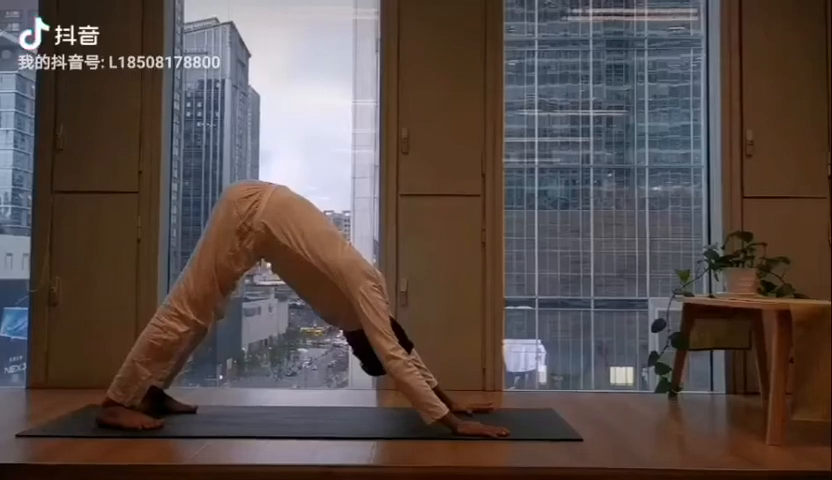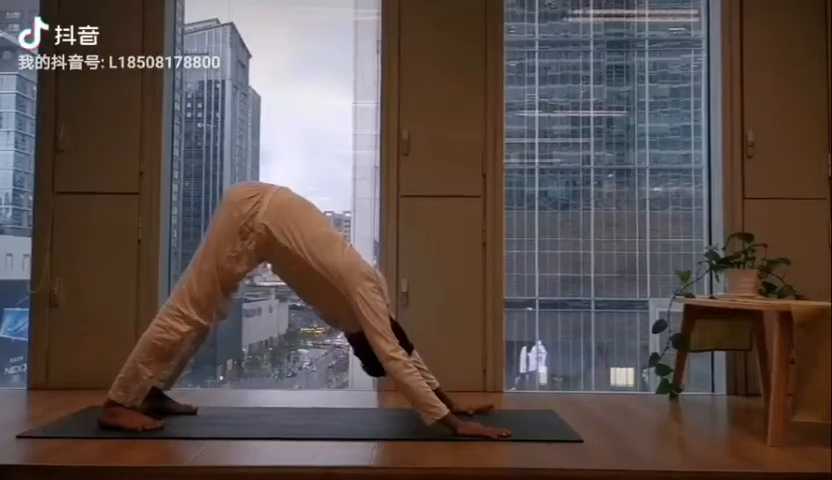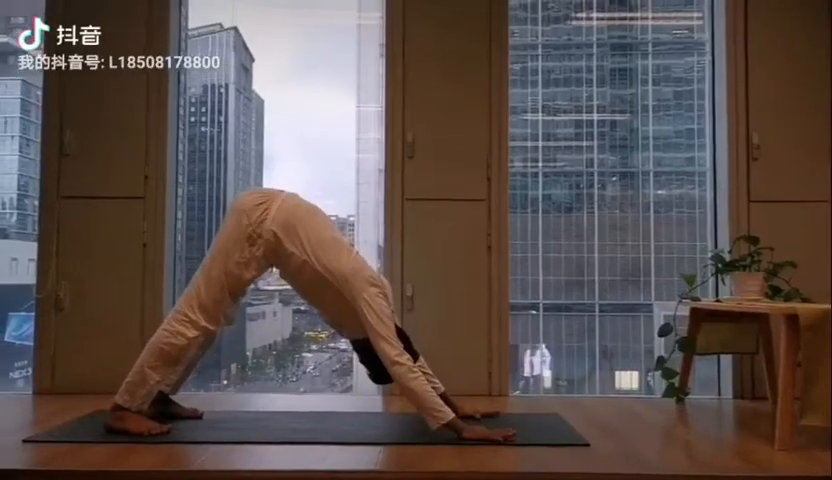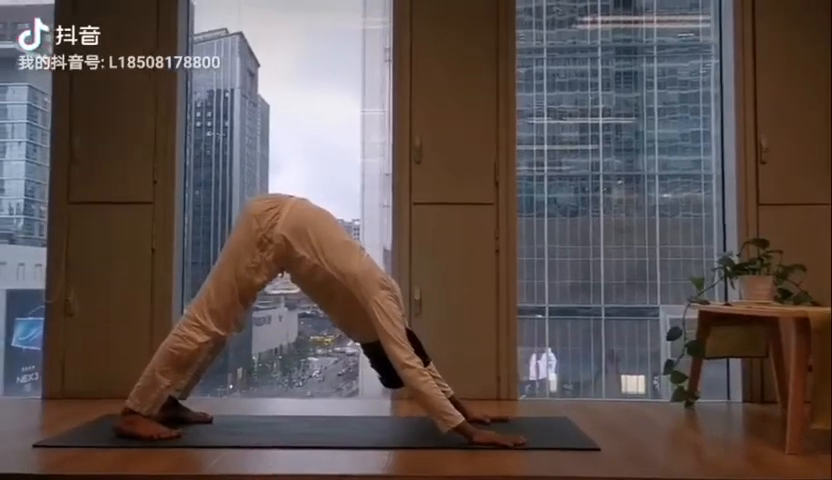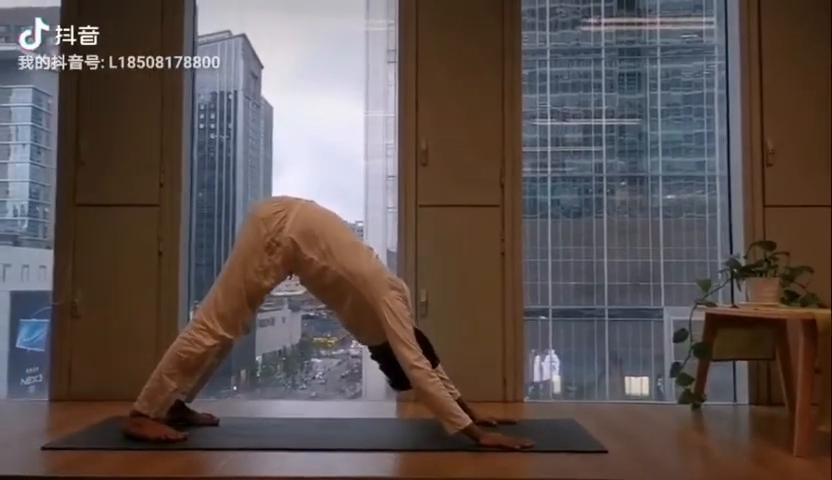
dt=0.5s
person 1, frame 1
left shoulder: (367, 290)
right shoulder: (362, 289)
left elbow: (404, 352)
right elbow: (395, 360)
left wrist: (450, 402)
right wrist: (453, 421)
left hip: (261, 213)
right hip: (251, 213)
left knee: (198, 312)
right knee: (188, 311)
left ankle: (151, 392)
right ankle: (117, 402)
person 1, frame 2
left shoulder: (368, 292)
right shoulder: (362, 290)
left elbow: (405, 352)
right elbow: (396, 360)
left wrist: (450, 404)
right wrist: (453, 423)
left hip: (262, 215)
right hip: (252, 214)
left knee: (199, 313)
right knee: (190, 311)
left ankle: (151, 393)
right ankle: (118, 404)
person 1, frame 3
left shoulder: (372, 296)
right shoulder: (367, 296)
left elbow: (409, 358)
right elbow: (399, 364)
left wrist: (455, 407)
right wrist: (458, 426)
left hip: (272, 222)
right hip: (261, 220)
left knee: (206, 318)
right knee: (198, 316)
left ankle: (157, 397)
right ankle: (125, 407)
person 1, frame 4
left shoulder: (383, 300)
right shoulder: (378, 299)
left elbow: (418, 361)
right elbow: (410, 367)
left wrist: (466, 411)
right wrist: (468, 430)
left hip: (280, 225)
right hip: (271, 225)
left knee: (218, 323)
right knee: (208, 322)
left ankle: (167, 401)
right ankle: (135, 411)
person 1, frame 5
left shoulder: (391, 302)
right shoulder: (387, 300)
left elbow: (427, 365)
right elbow: (418, 370)
left wrist: (470, 413)
right wrist: (475, 432)
left hip: (288, 228)
right hip: (278, 229)
left knee: (225, 326)
right knee: (216, 325)
left ankle: (173, 404)
right ankle: (143, 414)
